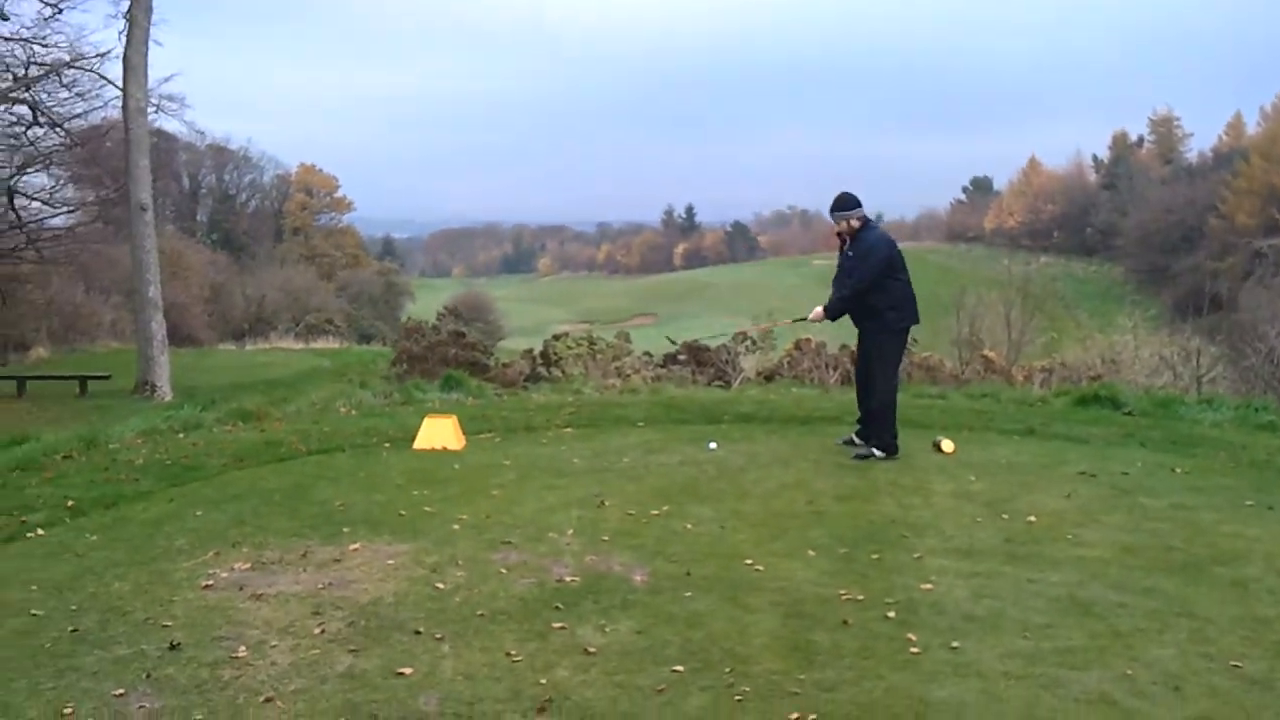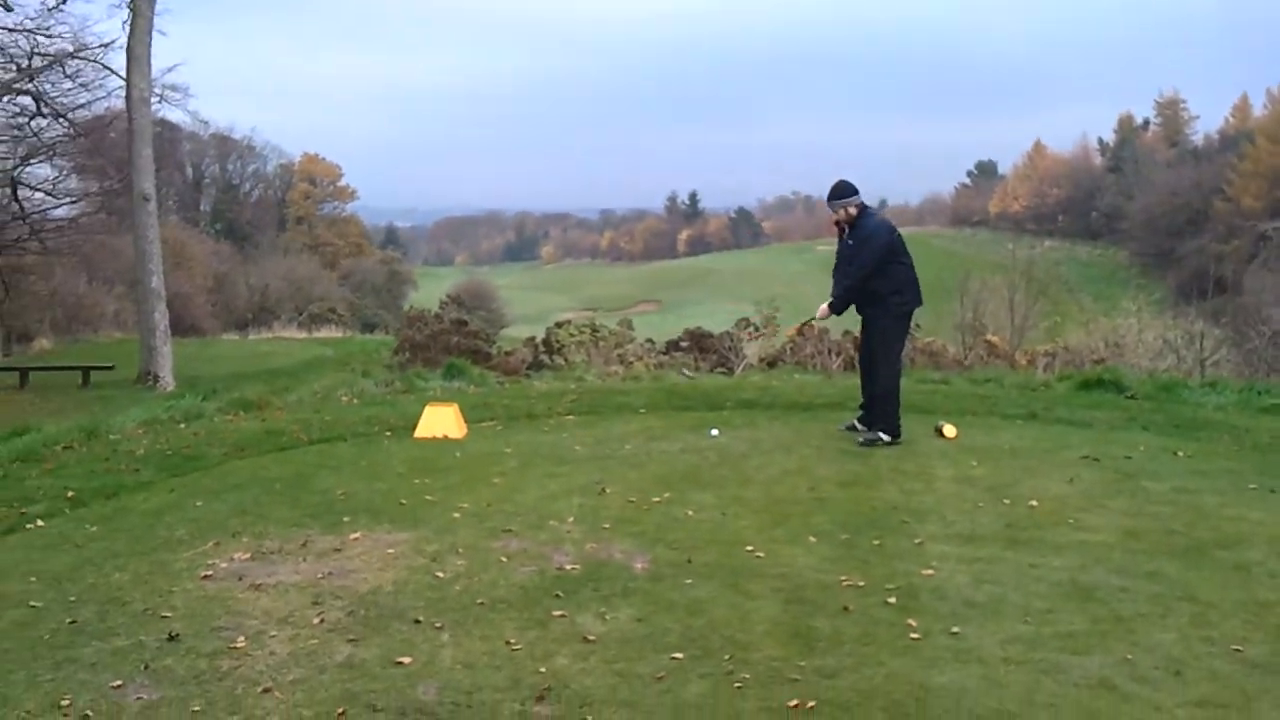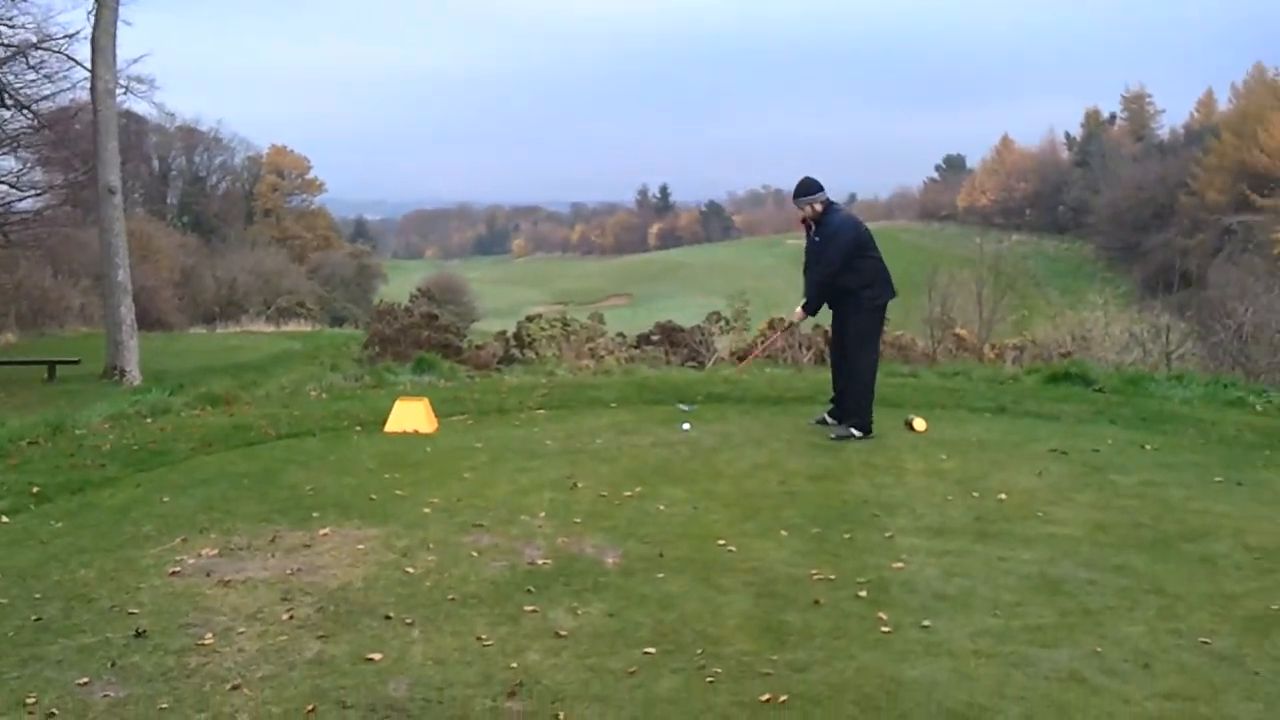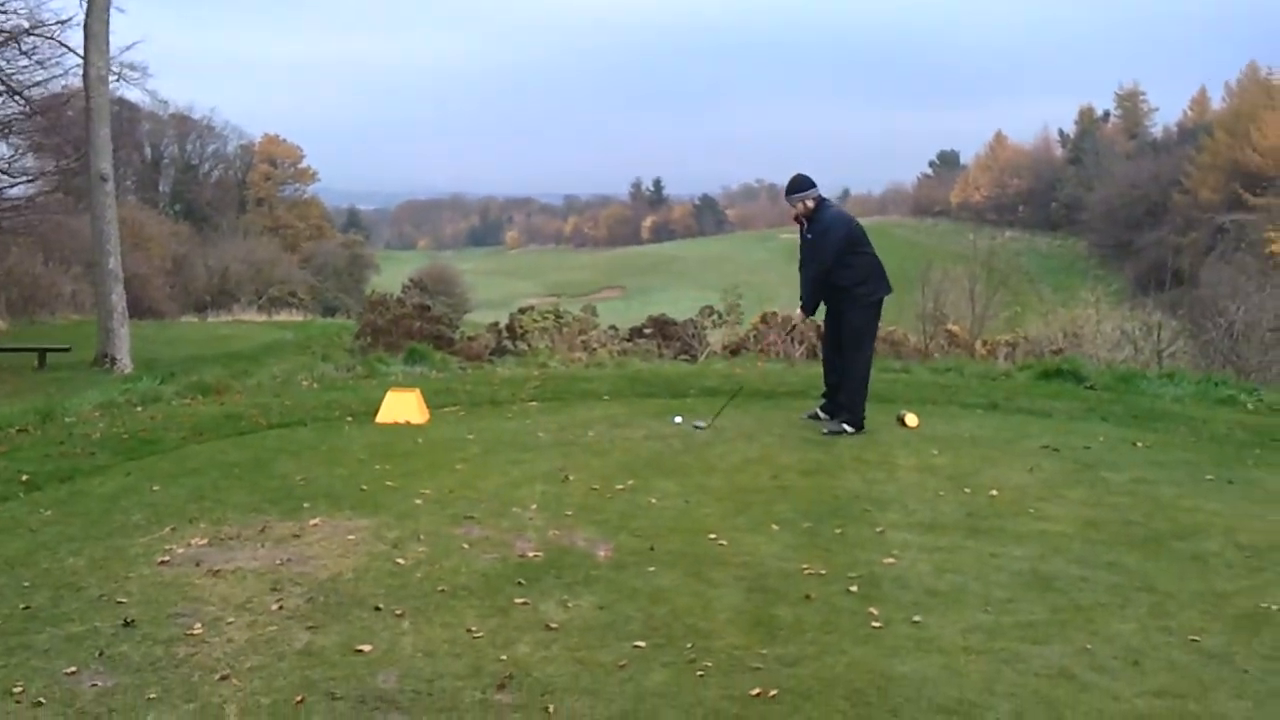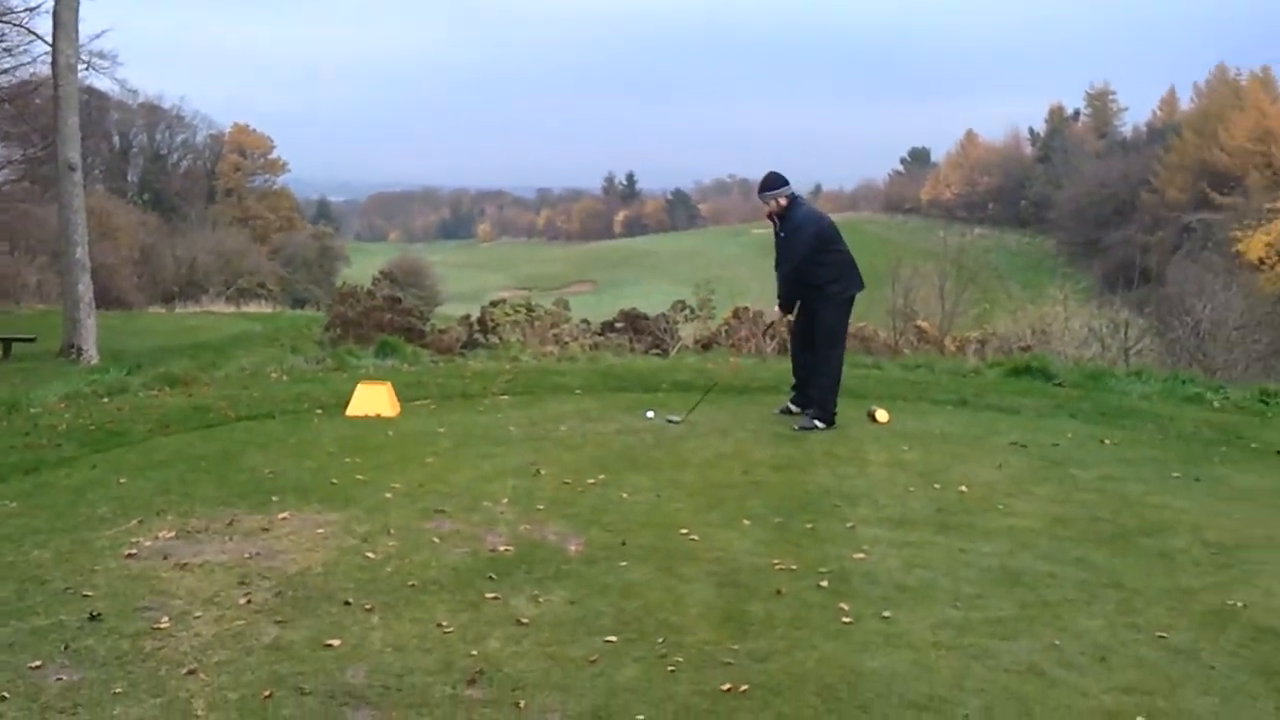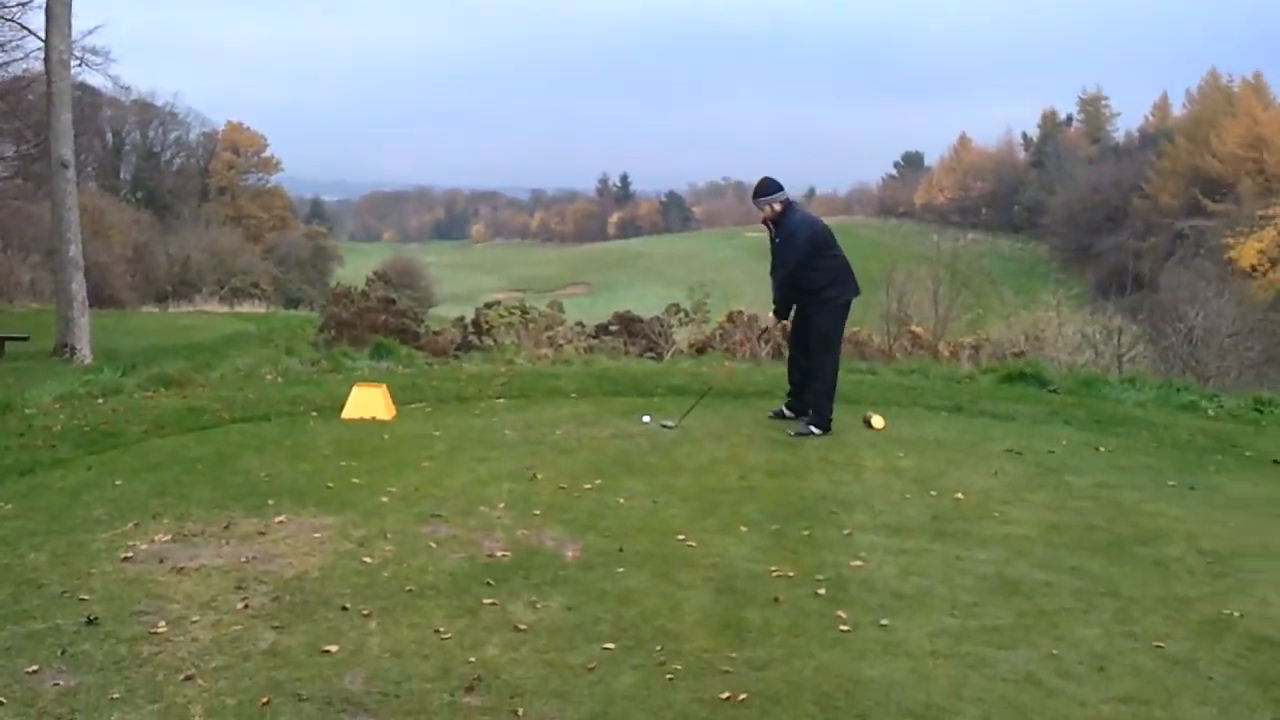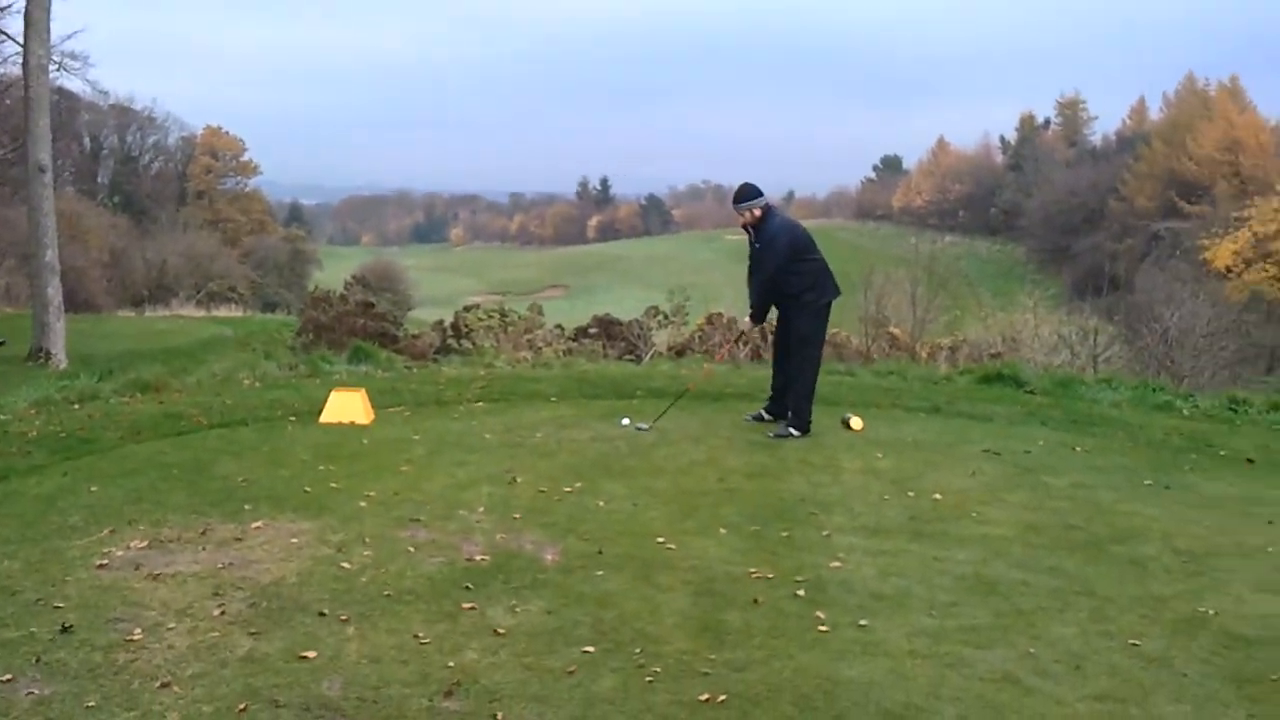
dt=0.1s
person 1, frame 1
left shoulder: (876, 242)
right shoulder: (851, 241)
left elbow: (857, 286)
right elbow: (844, 279)
left wrist: (828, 310)
right wrist: (830, 306)
left hip: (891, 318)
right hip: (872, 318)
left knee: (882, 379)
right knee: (865, 375)
left ankle: (884, 444)
right ankle: (867, 432)
person 1, frame 2
left shoulder: (875, 229)
right shoulder: (849, 229)
left elbow: (859, 274)
right elbow: (843, 269)
left wrist: (834, 306)
right wrist: (834, 300)
left hip: (895, 303)
right hip: (874, 303)
left knee: (885, 363)
right knee: (869, 360)
left ankle: (888, 428)
right ankle: (870, 417)
person 1, frame 3
left shoulder: (841, 225)
right shoulder: (817, 225)
left elbow: (828, 271)
right elbow: (813, 267)
left wrist: (808, 306)
right wrist: (808, 300)
left hip: (867, 296)
right hip: (846, 297)
left knee: (860, 357)
right knee: (840, 354)
left ankle: (860, 424)
right ankle: (841, 411)
person 1, frame 4
left shoulder: (832, 222)
right shoulder: (811, 221)
left elbow: (822, 269)
right elbow: (808, 266)
left wrist: (807, 307)
right wrist: (806, 301)
left hip: (863, 292)
right hip: (840, 293)
left knee: (855, 352)
right knee: (833, 348)
left ankle: (852, 419)
right ankle: (833, 406)
person 1, frame 5
left shoulder: (804, 220)
right shoulder: (785, 218)
left elbow: (794, 267)
right elbow: (784, 263)
left wrist: (784, 305)
right wrist: (784, 299)
left hip: (836, 289)
right hip: (813, 289)
left knee: (827, 348)
right knee: (801, 340)
left ankle: (823, 414)
right ankle: (803, 398)
person 1, frame 6
left shoulder: (798, 226)
right shoulder: (779, 223)
left elbow: (789, 272)
right elbow: (779, 267)
left wrist: (779, 311)
right wrist: (779, 304)
left hip: (831, 293)
right hip: (810, 293)
left knee: (823, 354)
right knee: (798, 345)
left ankle: (819, 421)
right ankle: (798, 403)
person 1, frame 7
left shoulder: (778, 231)
right shoulder: (759, 228)
left elbow: (769, 277)
right elbow: (757, 272)
left wrist: (756, 315)
right wrist: (754, 307)
left hip: (811, 297)
right hip: (791, 296)
left knee: (803, 356)
right knee: (782, 350)
left ankle: (799, 422)
right ankle: (777, 407)
